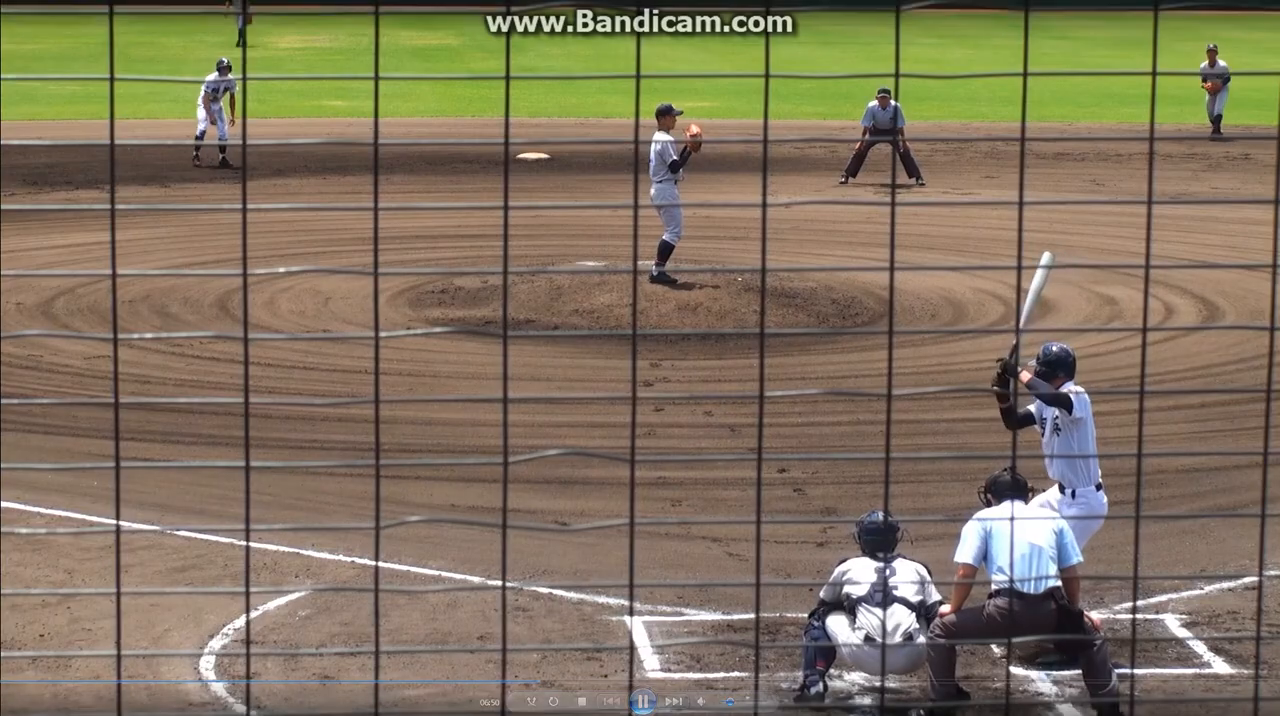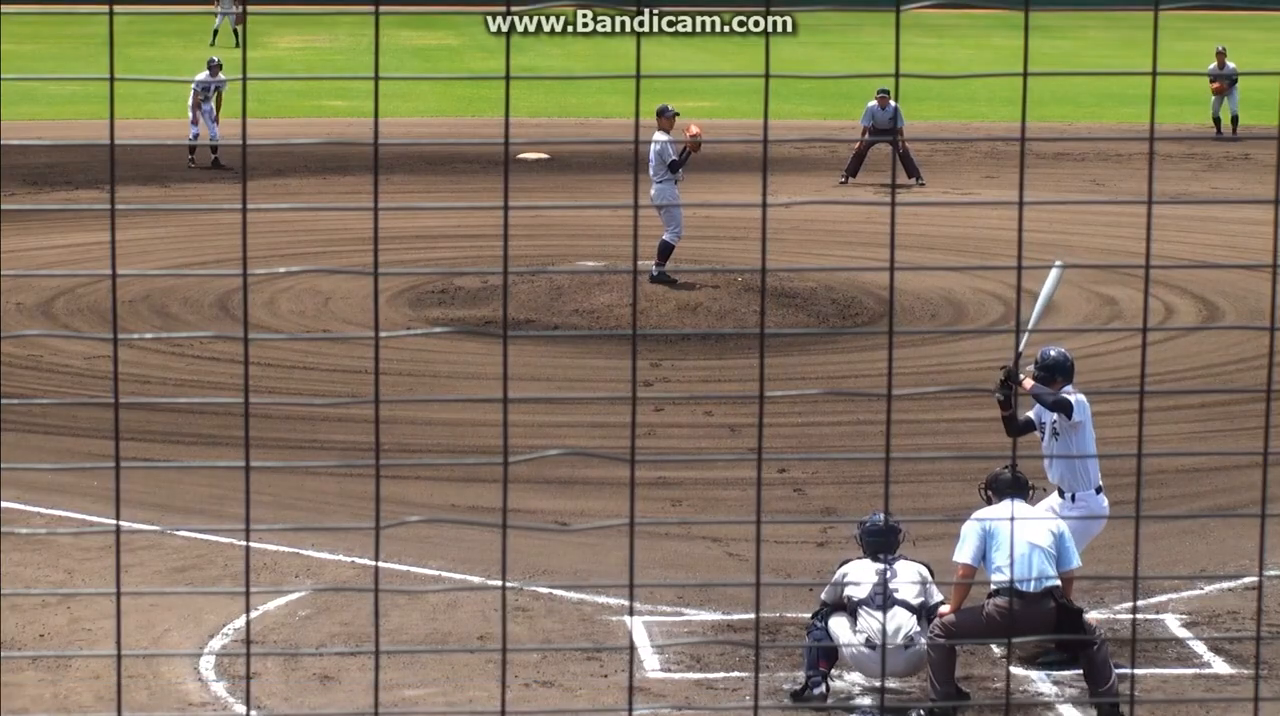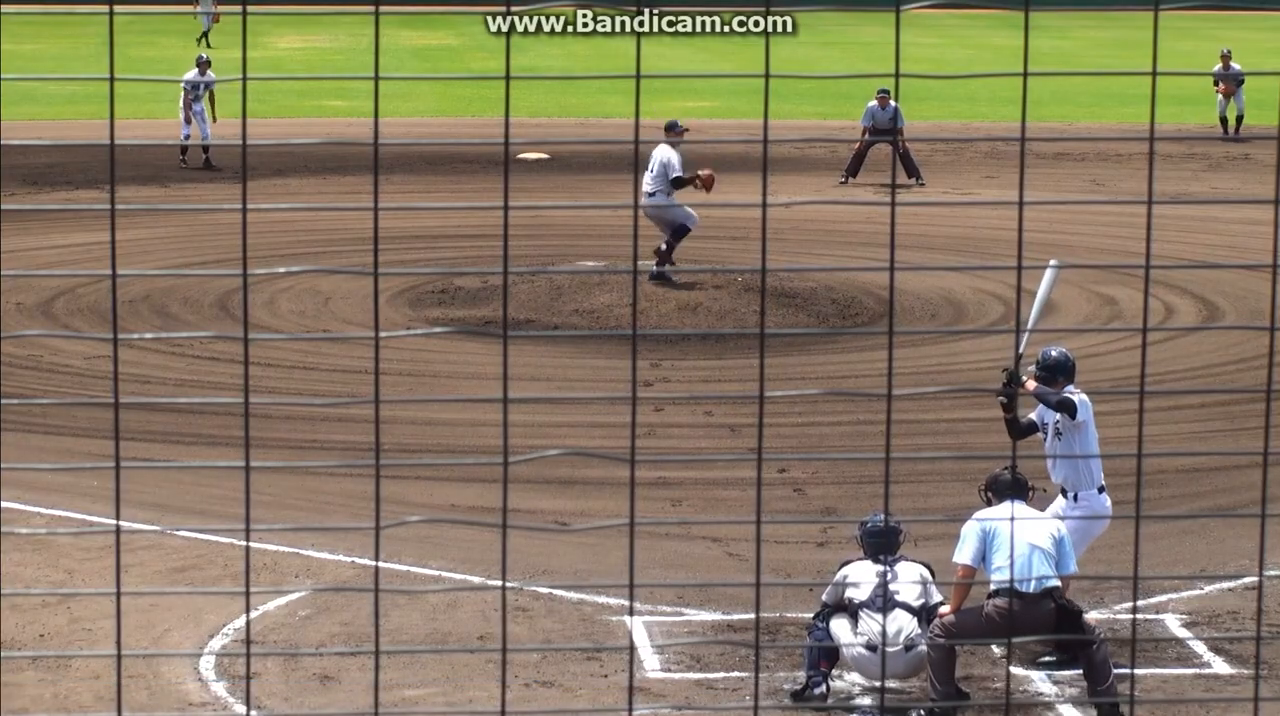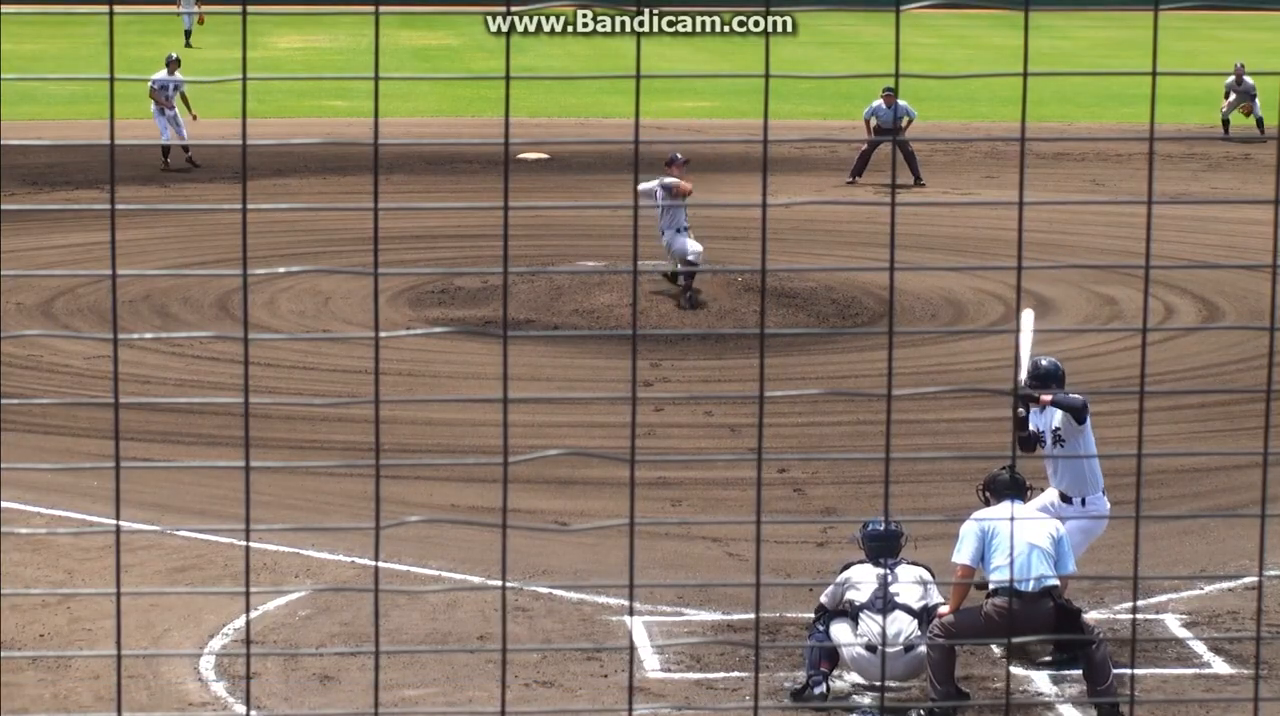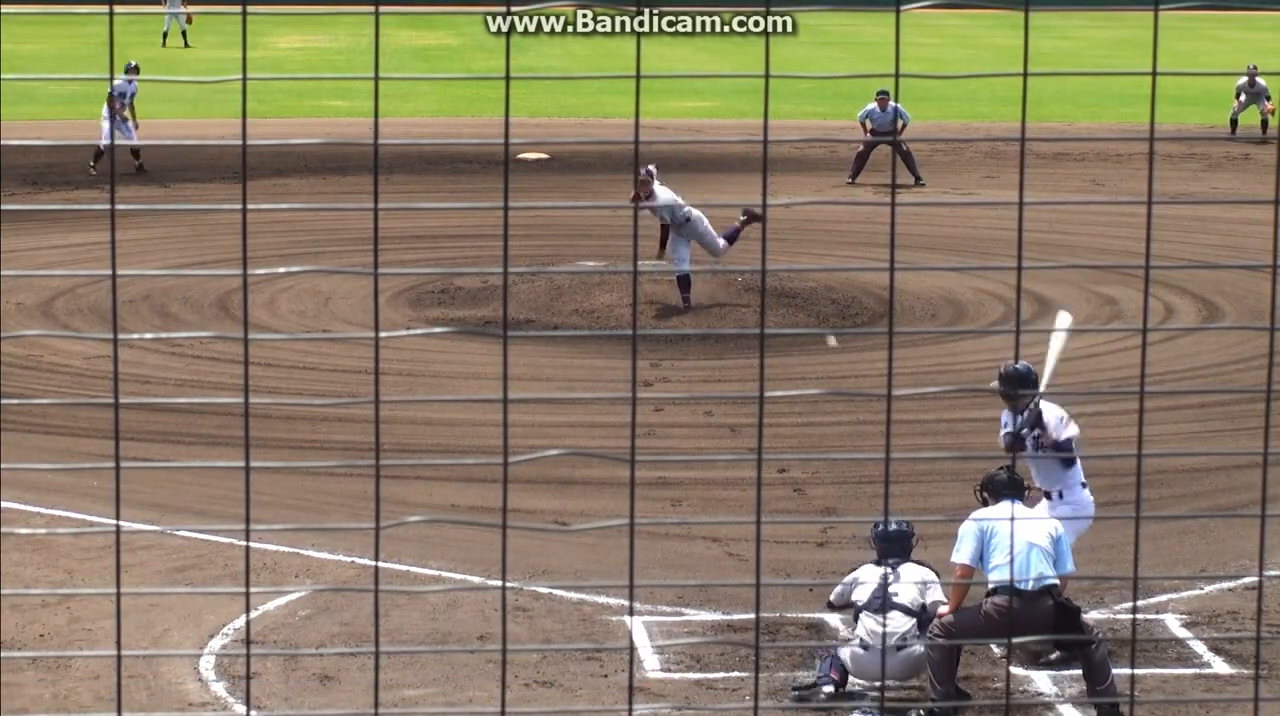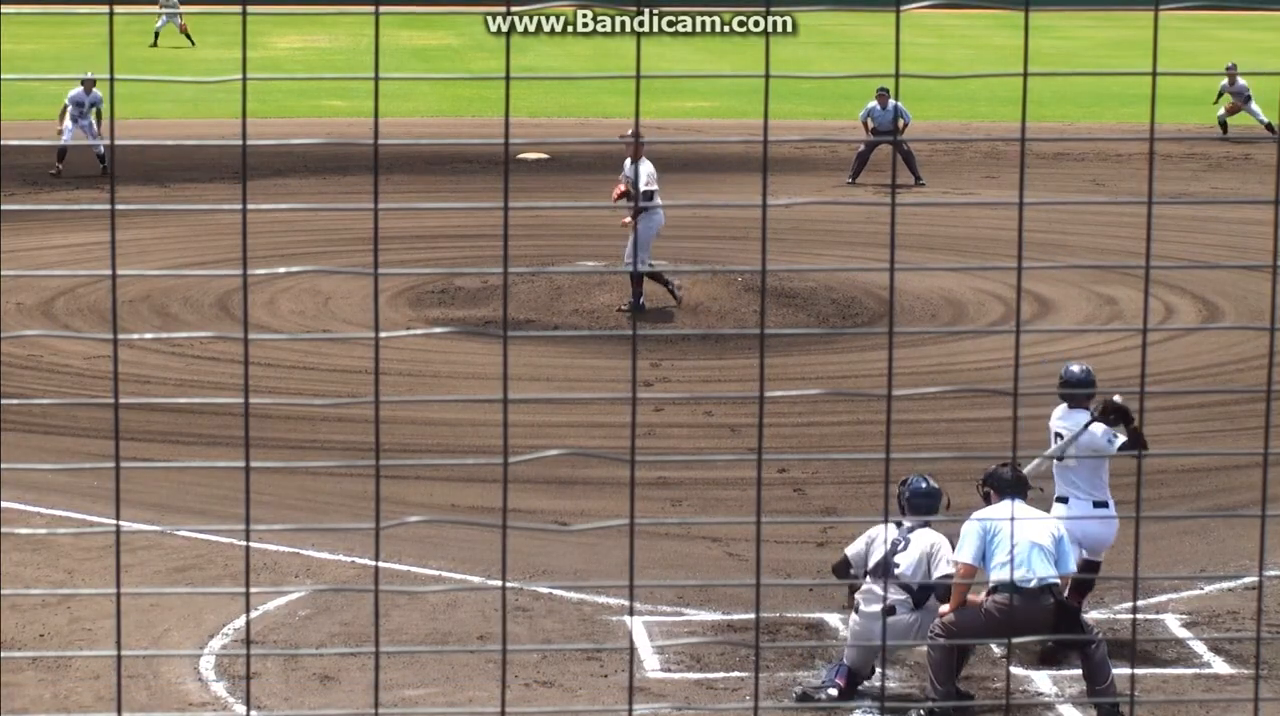
dt=0.5s
person 1, frame 1
left shoulder: (983, 518)
right shoulder: (1053, 518)
left elbow: (966, 571)
right elbow: (1070, 573)
left wrist: (953, 608)
right wrist: (1075, 610)
left hip: (1005, 609)
right hip: (1051, 610)
left knee: (941, 630)
right knee: (1092, 638)
person 1, frame 2
left shoulder: (982, 517)
right shoulder: (1053, 520)
left elbow: (965, 572)
right elbow: (1068, 577)
left wrist: (953, 608)
left hip: (1005, 608)
right hip: (1050, 609)
left knee: (940, 631)
right knee: (1093, 640)
person 1, frame 3
left shoulder: (982, 519)
right shoulder: (1054, 523)
left elbow: (965, 572)
right elbow: (1064, 580)
left wrist: (953, 608)
left hip: (1005, 609)
right hip: (1049, 610)
left knee: (940, 631)
right knee: (1092, 639)
person 1, frame 4
left shoulder: (980, 519)
right shoulder: (1052, 523)
left elbow: (964, 572)
right elbow: (1063, 580)
left wrist: (952, 608)
left hip: (1003, 609)
right hip: (1047, 609)
left knee: (940, 631)
right knee: (1092, 640)
person 1, frame 5
left shoulder: (979, 518)
right shoulder: (1051, 522)
left elbow: (963, 572)
right elbow: (1062, 578)
left wrist: (952, 608)
left hip: (1004, 607)
right hip: (1047, 608)
left knee: (940, 631)
right knee: (1091, 640)
person 1, frame 6
left shoulder: (983, 516)
right shoulder: (1052, 521)
left elbow: (965, 571)
right elbow: (1064, 578)
left wrist: (954, 603)
left hip: (1006, 605)
right hip: (1048, 605)
left knee: (941, 632)
right knee: (1091, 639)
person 2, frame 1
left shoulder: (1077, 396)
right shoulder: (1047, 401)
left elbow: (1052, 397)
right elbow: (1013, 422)
left wrist: (1018, 372)
right wrist: (1003, 395)
left hip: (1084, 502)
right hip: (1063, 493)
person 2, frame 2
left shoulder: (1076, 401)
right shoulder: (1045, 405)
left elbow: (1054, 402)
right elbow: (1015, 430)
left wrist: (1020, 379)
right wrist: (1005, 403)
left hip: (1085, 504)
right hip: (1063, 498)
person 2, frame 3
left shoulder: (1078, 401)
right shoulder: (1048, 406)
left elbow: (1060, 404)
right elbow: (1017, 433)
left wrist: (1024, 382)
right wrist: (1009, 406)
left hip: (1088, 503)
right hip: (1068, 498)
person 2, frame 4
left shoulder: (1068, 408)
right shoulder: (1034, 412)
left elbow: (1082, 406)
right elbow: (1027, 447)
left wrist: (1039, 398)
right wrist: (1022, 421)
left hip: (1088, 507)
right hip: (1059, 497)
left ankle: (1068, 647)
person 2, frame 5
left shoulder: (1053, 416)
right shoulder: (1011, 417)
left elbow: (1068, 461)
right elbow: (1010, 447)
left wrist: (1041, 430)
right wrist: (1026, 426)
left hip: (1071, 504)
right hip: (1052, 501)
person 2, frame 6
left shoulder: (1058, 416)
right shoulder: (1094, 432)
right elbow: (1139, 449)
left wrist: (1111, 411)
right wrist: (1128, 420)
left hip: (1064, 513)
right hip: (1100, 517)
right knee: (1092, 561)
person 3, frame 1
left shoulder: (848, 567)
right shoulder: (917, 569)
left elbow: (825, 604)
right elbow: (936, 614)
left hip: (864, 656)
right hip: (911, 658)
left knee: (819, 620)
left ankle: (814, 686)
person 3, frame 2
left shoulder: (849, 569)
right shoulder: (919, 569)
left elbow: (826, 605)
right elbow: (939, 613)
left hip: (865, 660)
right hip: (911, 661)
left knee: (821, 620)
left ankle: (816, 687)
person 3, frame 3
left shoulder: (850, 570)
right shoulder: (920, 570)
left elbow: (827, 607)
left hip: (866, 662)
right hip: (911, 664)
left knee: (823, 620)
left ankle: (816, 687)
person 3, frame 4
left shoulder: (852, 572)
right shoulder: (920, 573)
left elbow: (820, 611)
left hip: (866, 663)
right hip: (912, 665)
left knee: (824, 622)
left ankle: (816, 687)
person 3, frame 5
left shoulder: (862, 572)
right shoulder: (924, 573)
left elbow: (833, 603)
left hip: (864, 662)
right hip: (908, 662)
left knee: (840, 652)
left ankle: (826, 686)
person 3, frame 6
left shoulder: (879, 531)
right shoulder: (936, 541)
left elbow: (840, 567)
right elbow: (945, 591)
left hip: (862, 624)
right hip: (899, 625)
left knee: (854, 667)
left ankle: (830, 688)
person 4, frame 1
left shoulder: (657, 138)
right shoulder: (666, 140)
right elbow: (675, 168)
left wrist: (686, 147)
right wrist: (690, 151)
left hip: (659, 189)
right hip: (666, 190)
left knee: (671, 231)
right knee: (674, 231)
left ankle: (657, 270)
right ankle: (658, 271)
person 4, frame 2
left shoulder: (657, 138)
right shoulder: (665, 140)
right elbow: (674, 167)
left wrist: (686, 147)
right wrist: (690, 151)
left hip: (659, 189)
right hip: (666, 190)
left knee: (671, 231)
right knee: (674, 232)
left ankle: (657, 270)
right ankle: (658, 271)
person 4, frame 3
left shoulder: (658, 150)
right shoulder: (672, 154)
right elbow: (676, 183)
left wrist: (692, 181)
right wrist: (697, 176)
left hip: (648, 201)
right hip: (659, 201)
left knee: (674, 232)
right knee: (691, 219)
left ankle: (658, 269)
right ankle: (666, 248)
person 4, frame 4
right shoulder: (674, 182)
left elbow: (640, 189)
left hip: (683, 233)
right hip: (672, 236)
right knee: (696, 251)
left ankle: (672, 274)
right ankle: (686, 294)
person 4, frame 5
left shoulder: (660, 200)
right shoulder: (649, 187)
left elbow: (665, 227)
right elbow: (652, 168)
left wrist: (662, 250)
left hip: (692, 223)
right hip: (678, 227)
left knee: (719, 249)
right knee: (680, 264)
left ankle: (742, 221)
right ankle: (686, 300)
person 4, frame 6
left shoulder: (645, 167)
right shoulder: (628, 163)
left elbow: (647, 197)
right elbow: (624, 184)
left wrist: (632, 218)
right wrist: (621, 192)
left hip: (650, 218)
right hip: (640, 217)
left knee: (635, 260)
right knee: (638, 260)
left ankle: (637, 303)
right ankle: (671, 285)
